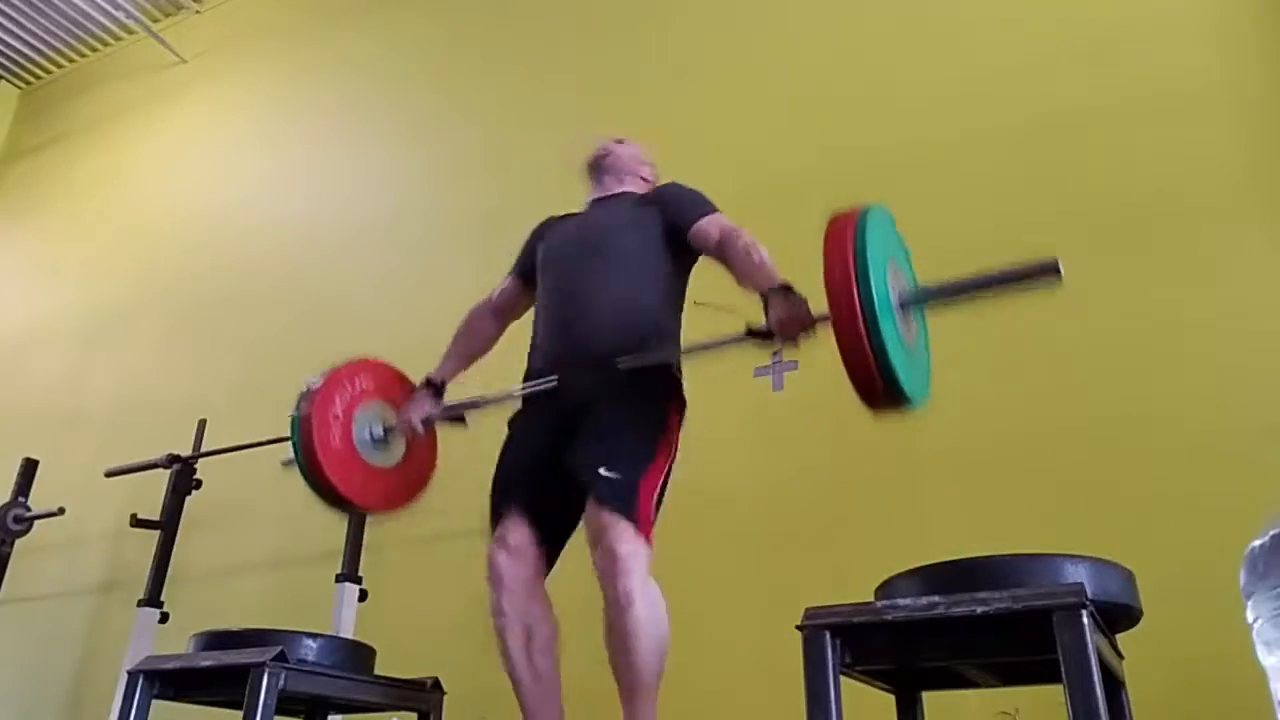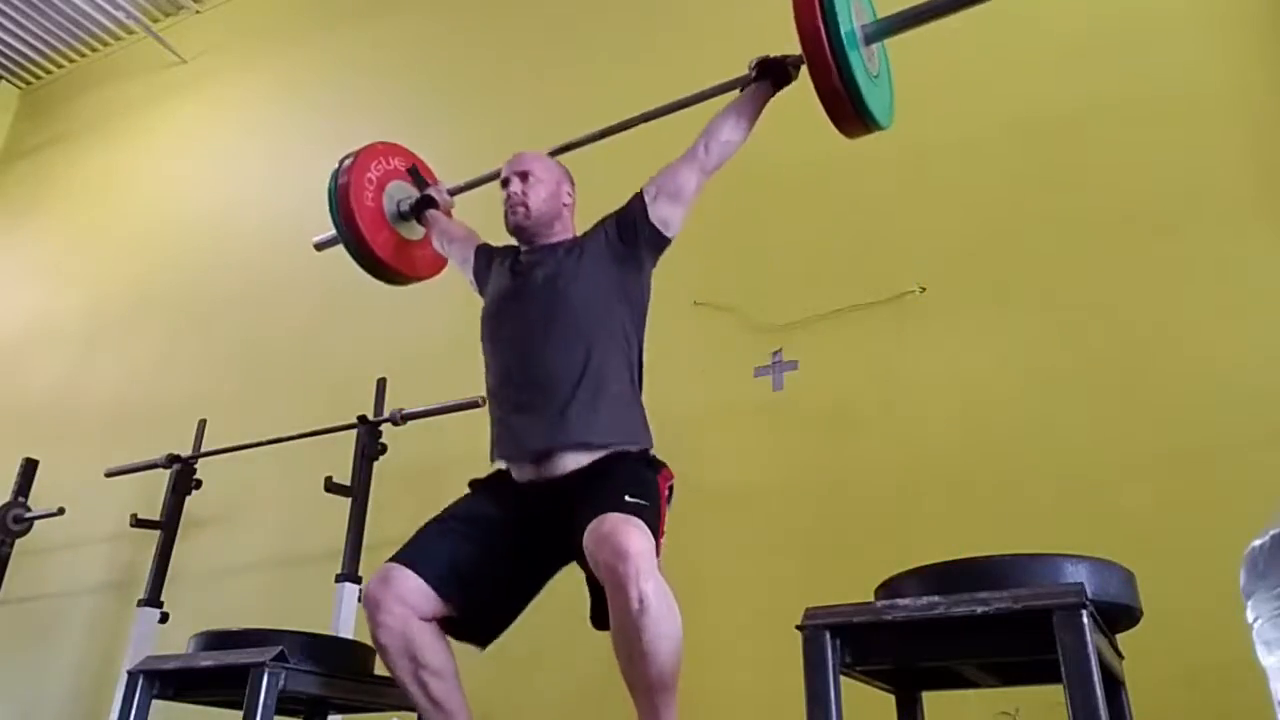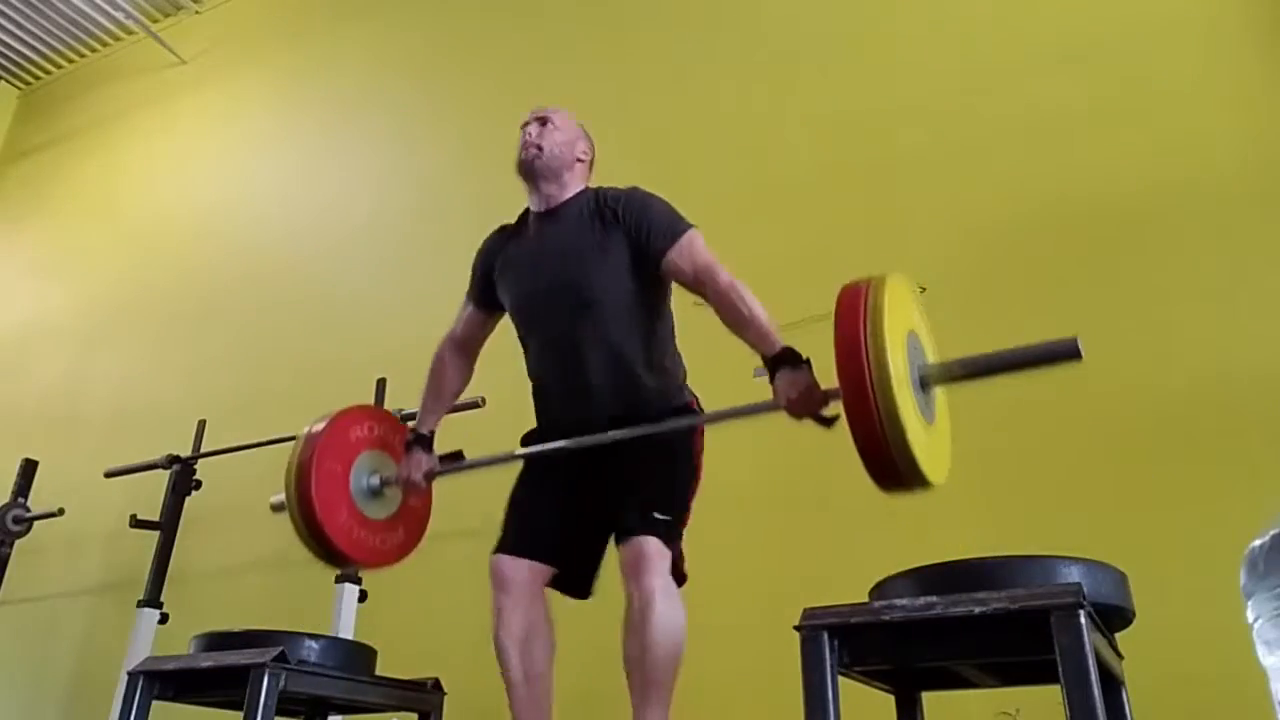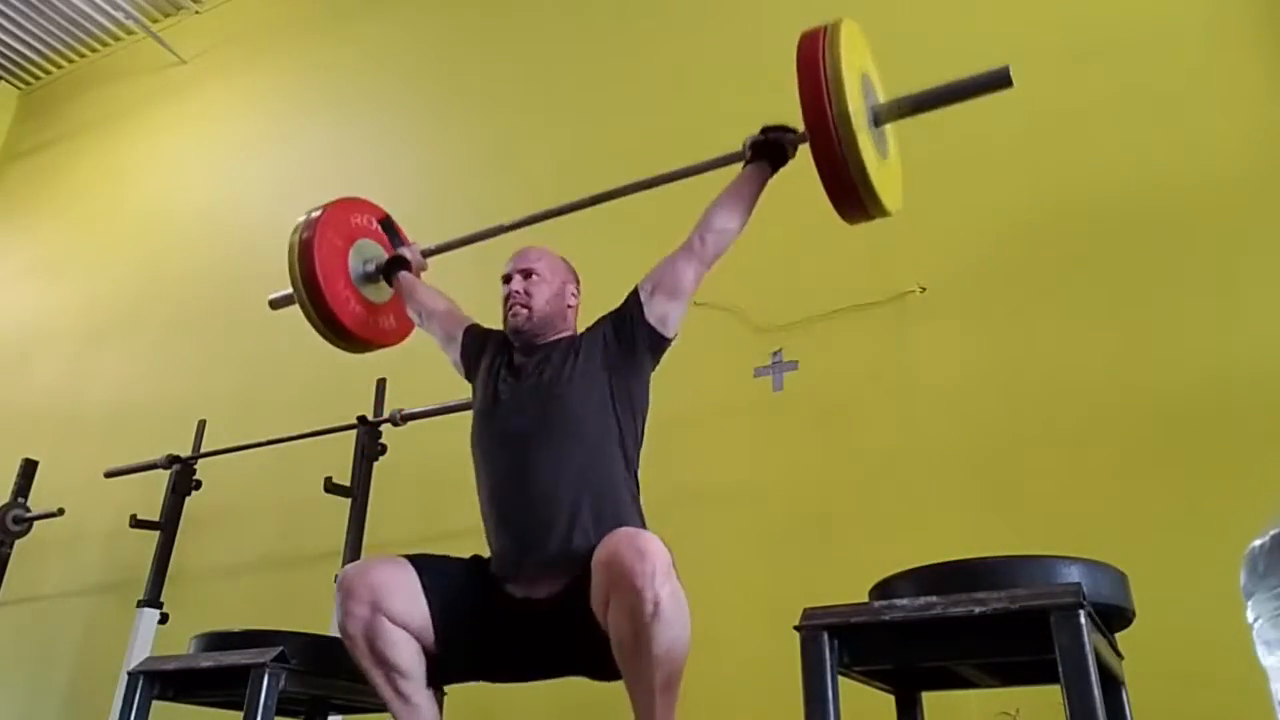
dt=0.7s
person 1, frame 1
left shoulder: (666, 201)
right shoulder: (552, 233)
left elbow: (730, 243)
right elbow: (492, 310)
left wrist: (777, 295)
right wrist: (434, 386)
left hip: (633, 388)
right hip: (551, 397)
left knee: (617, 547)
right knee: (511, 556)
person 1, frame 2
left shoulder: (616, 247)
right shoulder: (498, 271)
left elbow: (701, 161)
right elbow: (455, 242)
left wrist: (762, 88)
left hip: (610, 471)
right hip: (515, 493)
left knee: (625, 560)
right knee: (390, 598)
person 1, frame 3
left shoulder: (626, 212)
right shoulder: (500, 250)
left elbow: (714, 282)
right elbow: (457, 347)
left wrist: (783, 361)
right wrist: (421, 437)
left hip: (652, 427)
right hip: (563, 437)
left knee: (646, 562)
right knee: (513, 578)
person 1, frame 4
left shoulder: (614, 348)
right shoulder: (490, 359)
left elbow: (699, 250)
right elbow: (437, 317)
left wrist: (760, 165)
left hip: (606, 604)
right hip: (506, 604)
left knee: (637, 561)
right knee: (364, 589)
